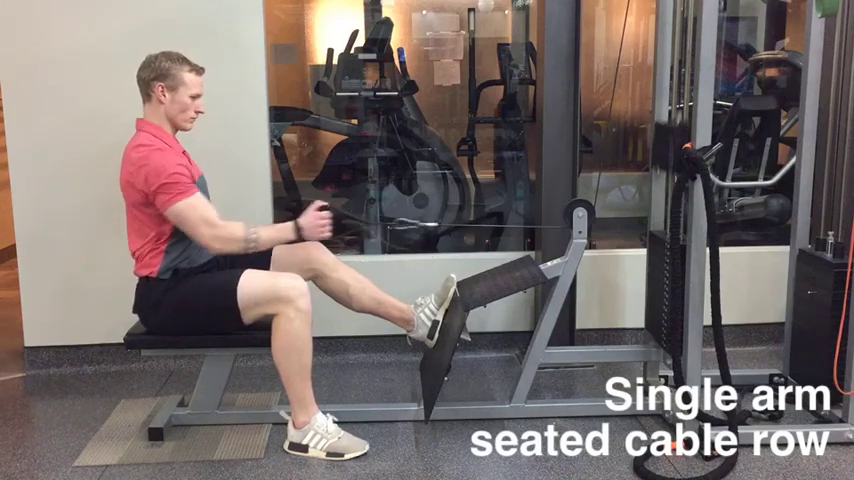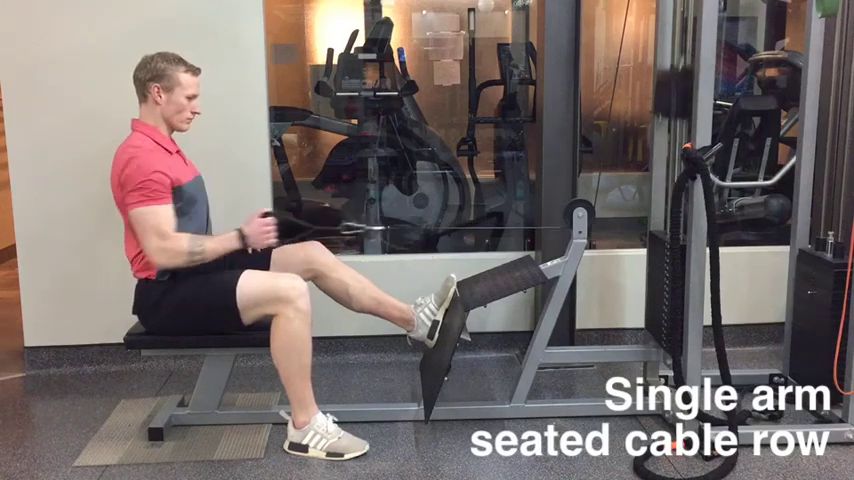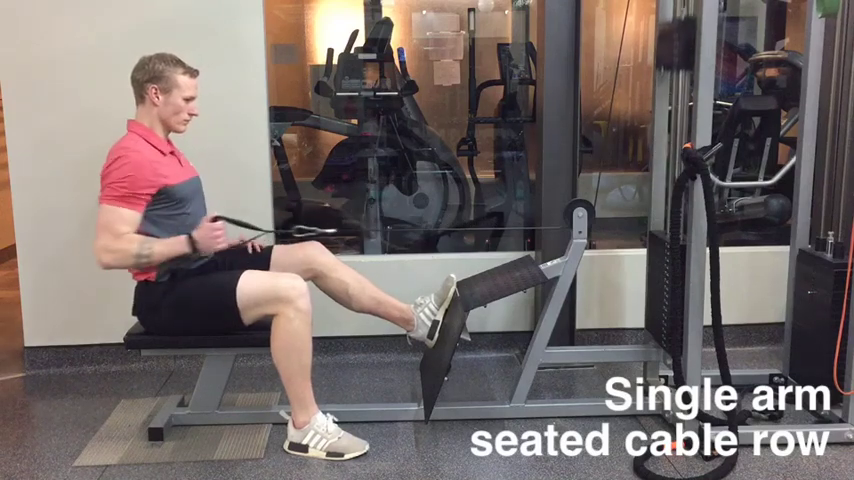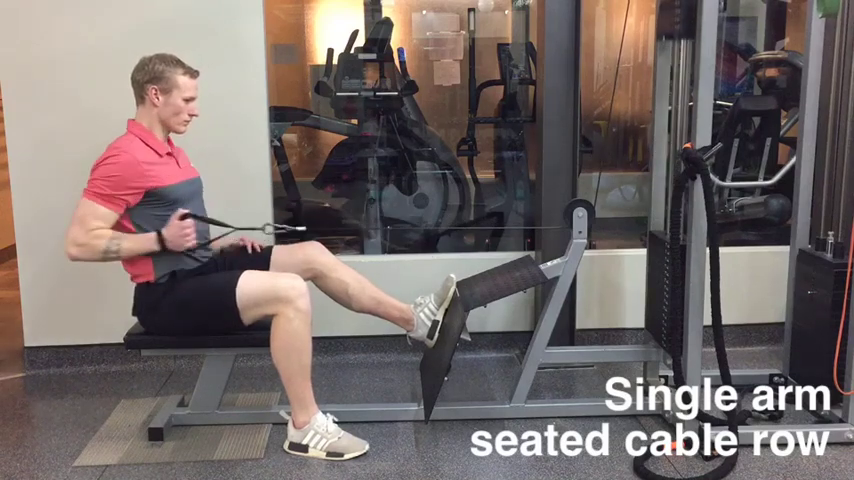
dt=0.2s
person 1, frame 1
left shoulder: (160, 145)
right shoulder: (152, 155)
right elbow: (216, 235)
right wrist: (295, 227)
left hip: (193, 271)
right hip: (169, 293)
left knee: (313, 256)
right knee: (291, 292)
left ankle: (414, 321)
right ankle: (306, 427)
person 1, frame 2
left shoulder: (159, 147)
right shoulder: (141, 157)
right elbow: (164, 252)
left wrist: (235, 241)
right wrist: (241, 238)
left hip: (192, 274)
right hip: (168, 294)
left knee: (311, 255)
right knee: (290, 292)
left ankle: (415, 321)
right ankle: (305, 426)
person 1, frame 3
left shoulder: (160, 148)
right shoulder: (131, 158)
right elbow: (111, 251)
left wrist: (218, 241)
right wrist: (192, 242)
left hip: (198, 269)
right hip: (167, 294)
left knee: (312, 254)
right knee: (290, 292)
left ankle: (414, 321)
right ankle: (305, 426)
person 1, frame 4
left shoulder: (167, 149)
right shoulder: (125, 159)
right elbow: (80, 243)
left wrist: (222, 245)
right wrist: (162, 240)
left hip: (201, 267)
right hip: (167, 294)
left knee: (311, 254)
right knee: (290, 292)
left ankle: (414, 321)
right ankle: (305, 425)
